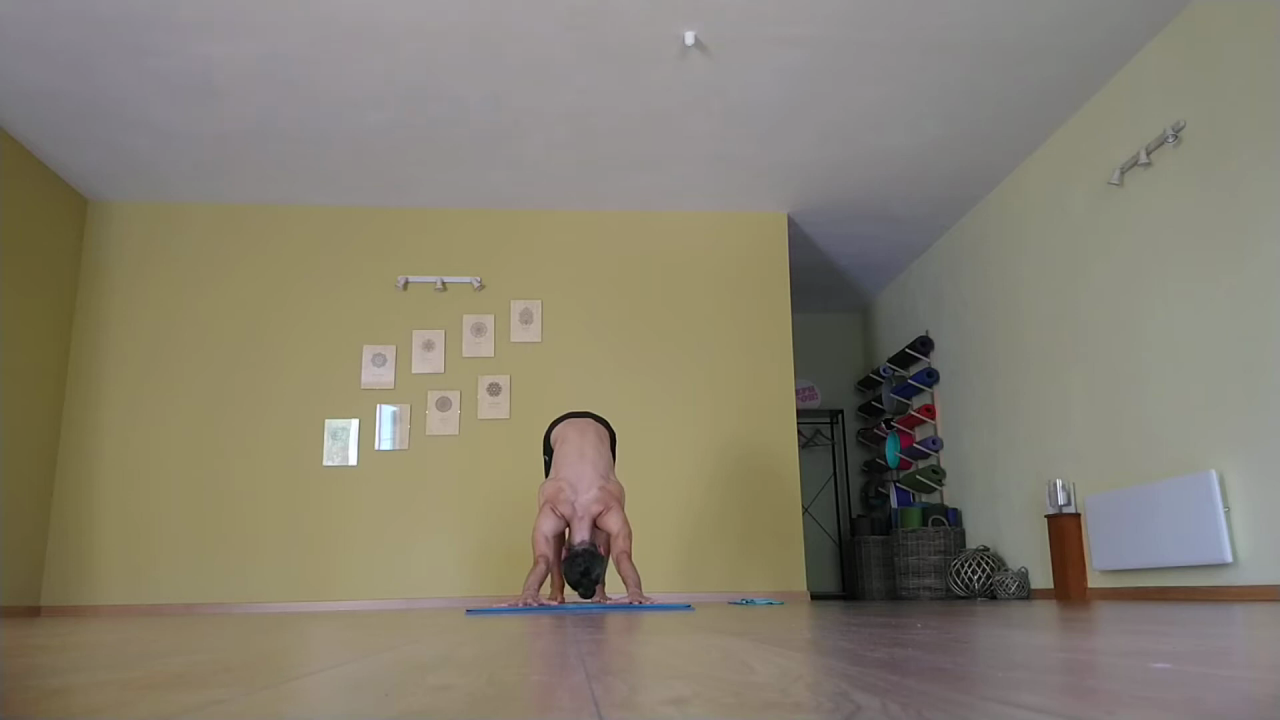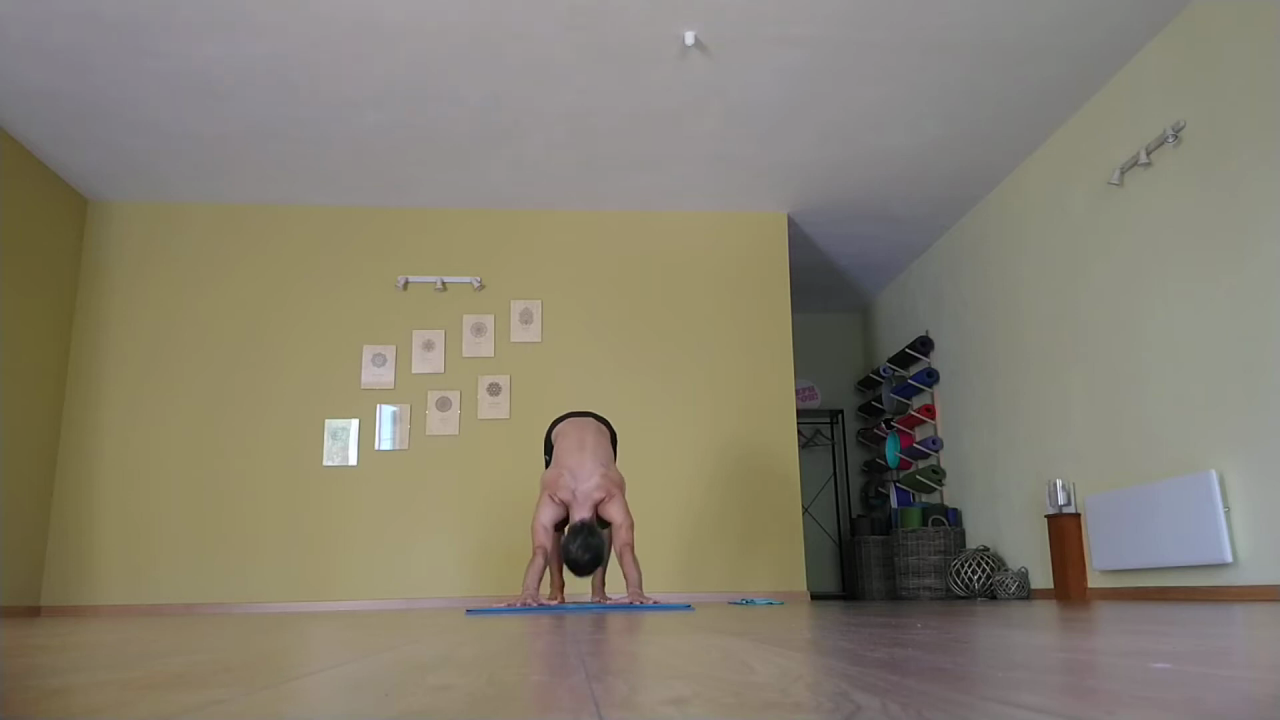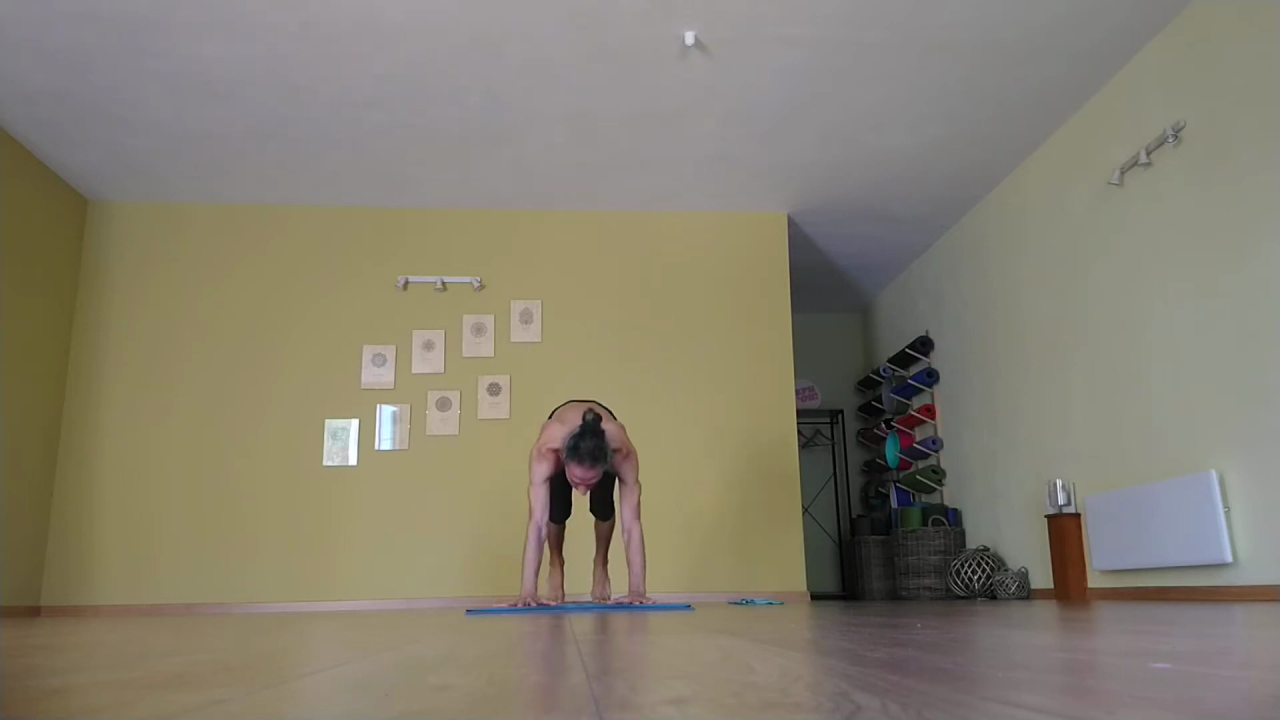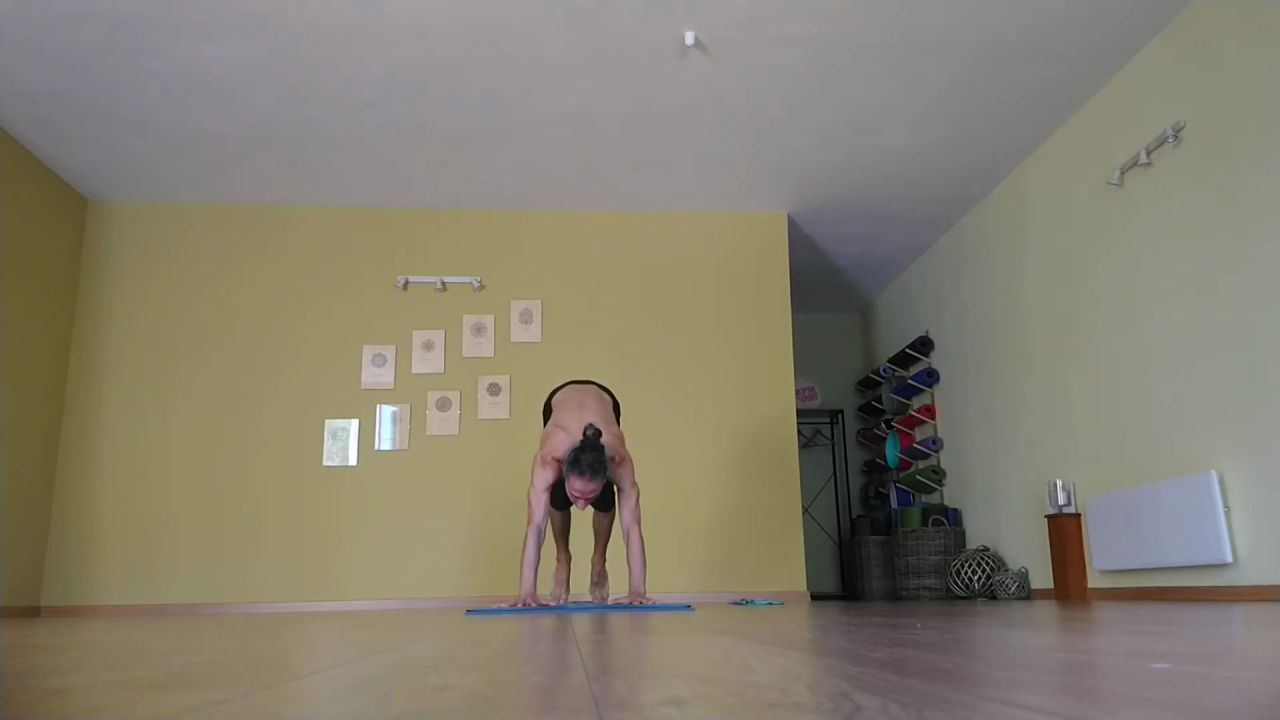
dt=0.7s
person 1, frame 1
left shoulder: (609, 509)
right shoulder: (553, 509)
left elbow: (623, 556)
right elbow: (541, 560)
left hip: (600, 429)
right hip: (559, 430)
left ankle: (599, 586)
right ankle: (556, 586)
person 1, frame 2
left shoulder: (611, 497)
right shoulder: (552, 498)
left elbow: (625, 549)
right elbow: (540, 552)
left wrist: (635, 591)
right wrist: (529, 592)
right hip: (560, 429)
left knee: (604, 520)
right knee: (555, 522)
left ankle: (599, 586)
right ankle: (556, 586)
person 1, frame 3
left shoulder: (622, 452)
right shoulder: (546, 451)
left elbow: (631, 523)
right elbow: (537, 523)
left hip: (606, 442)
right hip: (560, 438)
left knee: (603, 507)
right knee: (558, 510)
left ankle: (601, 564)
right ankle: (556, 565)
person 1, frame 4
left shoulder: (618, 459)
right shoulder: (548, 459)
left elbow: (631, 526)
right elbow: (535, 526)
left wrist: (637, 590)
right wrist: (526, 591)
left knee: (604, 500)
right knee: (558, 498)
left ankle: (599, 562)
right ankle: (562, 559)
